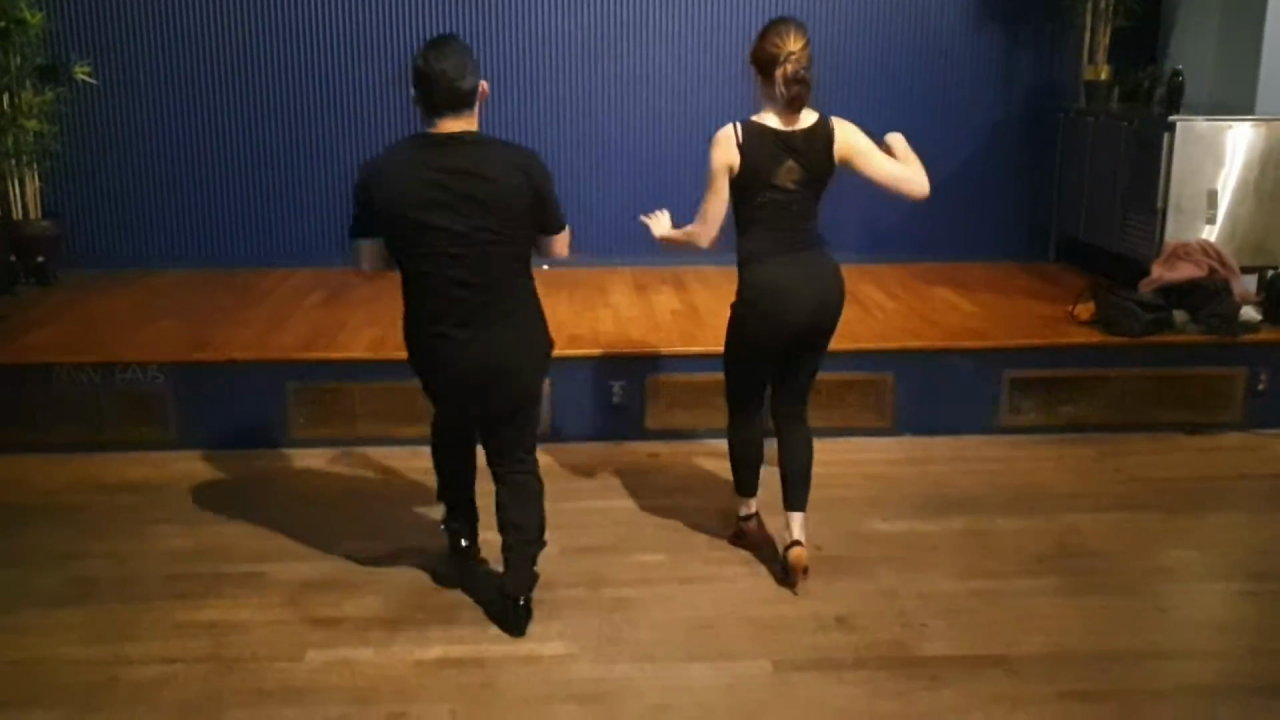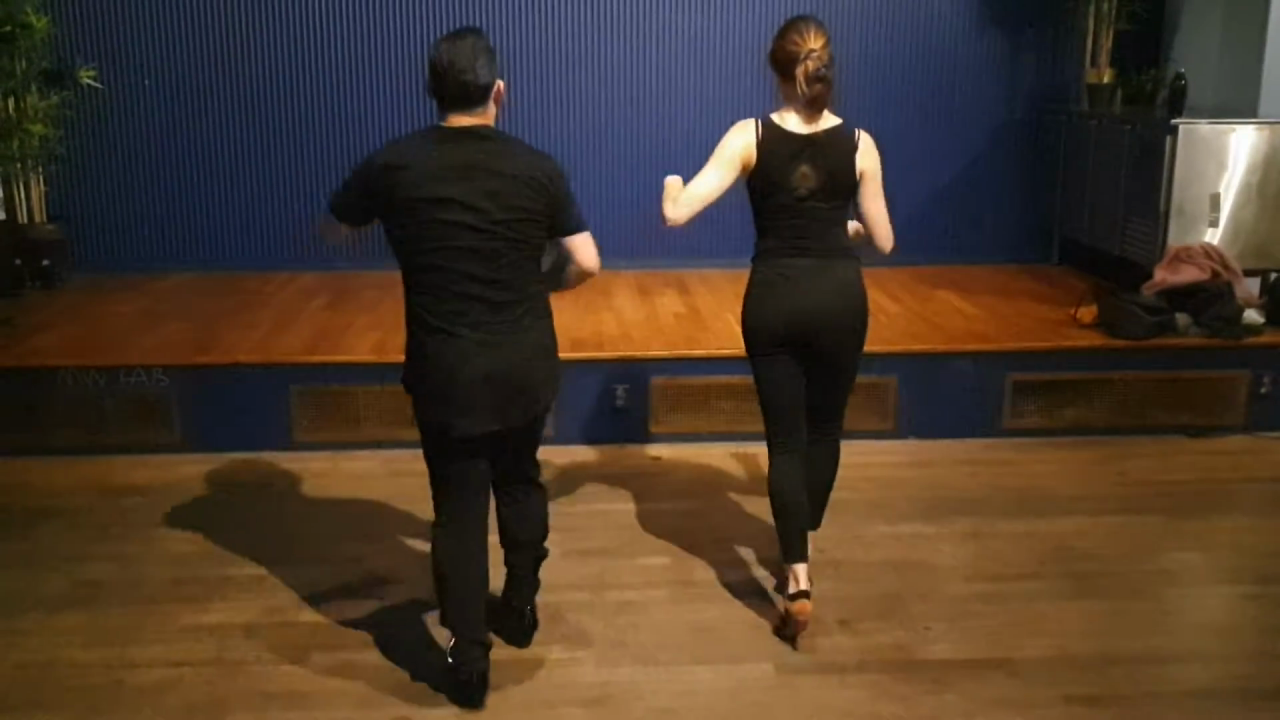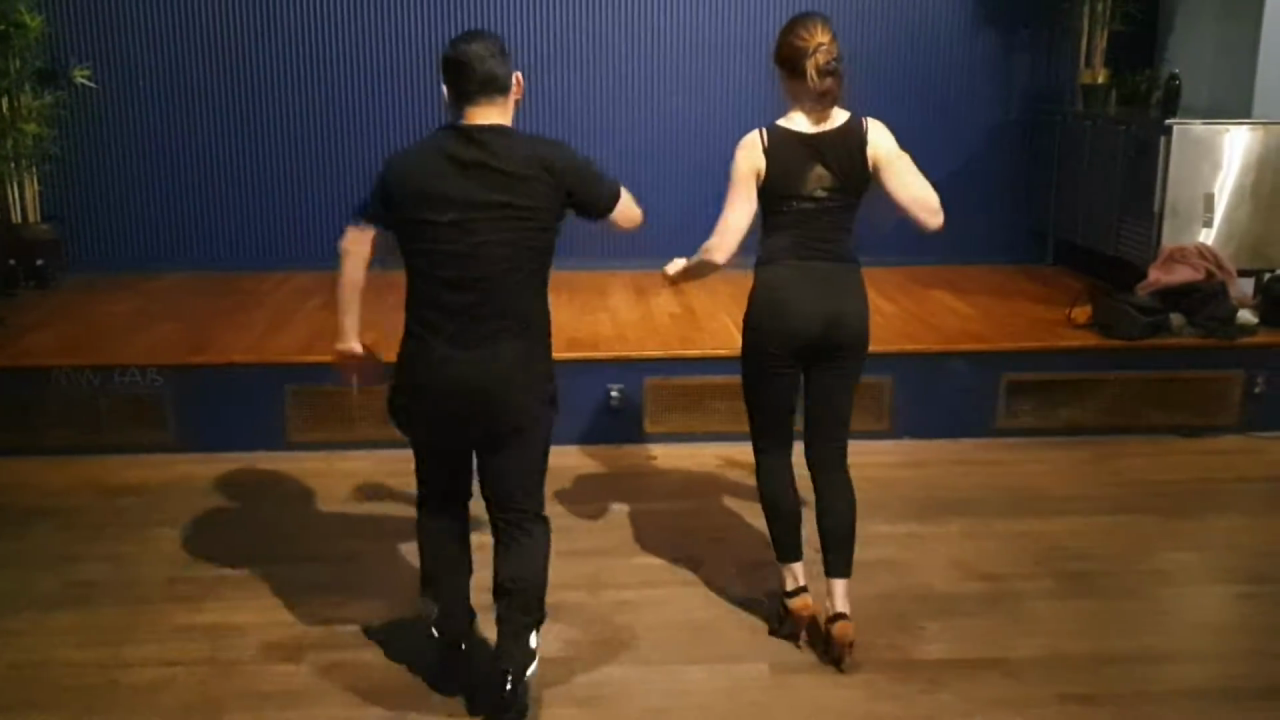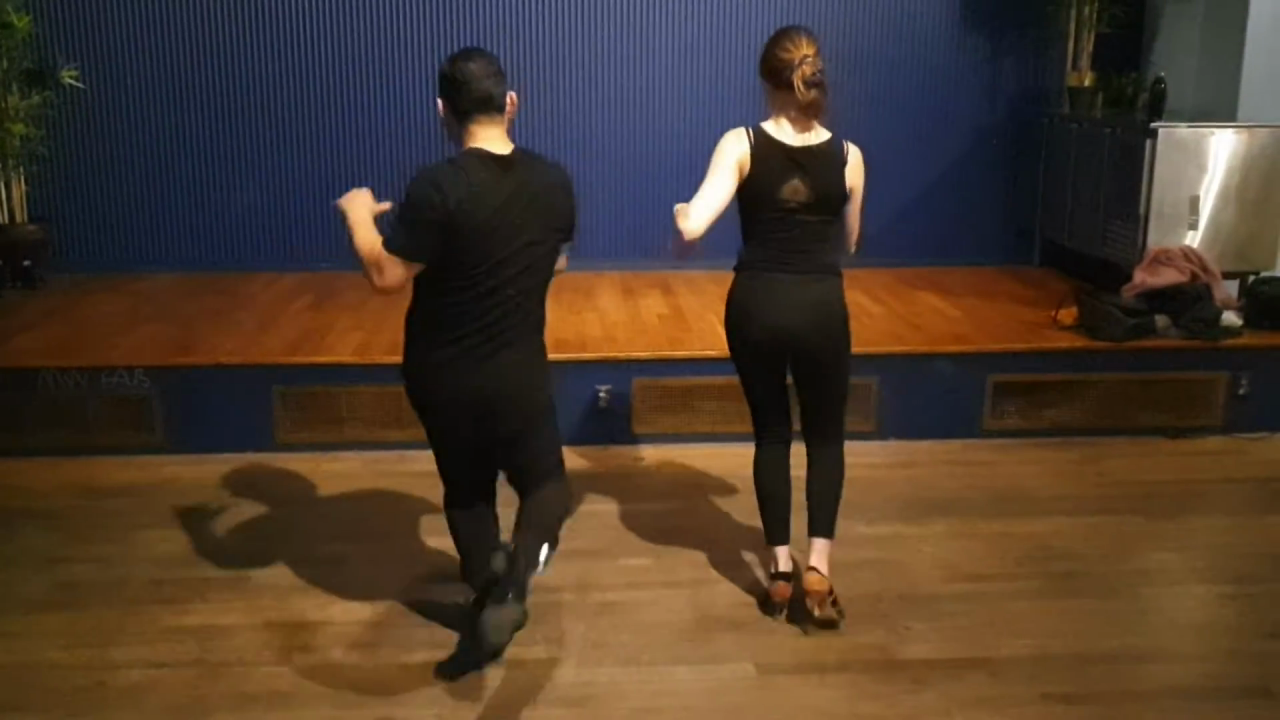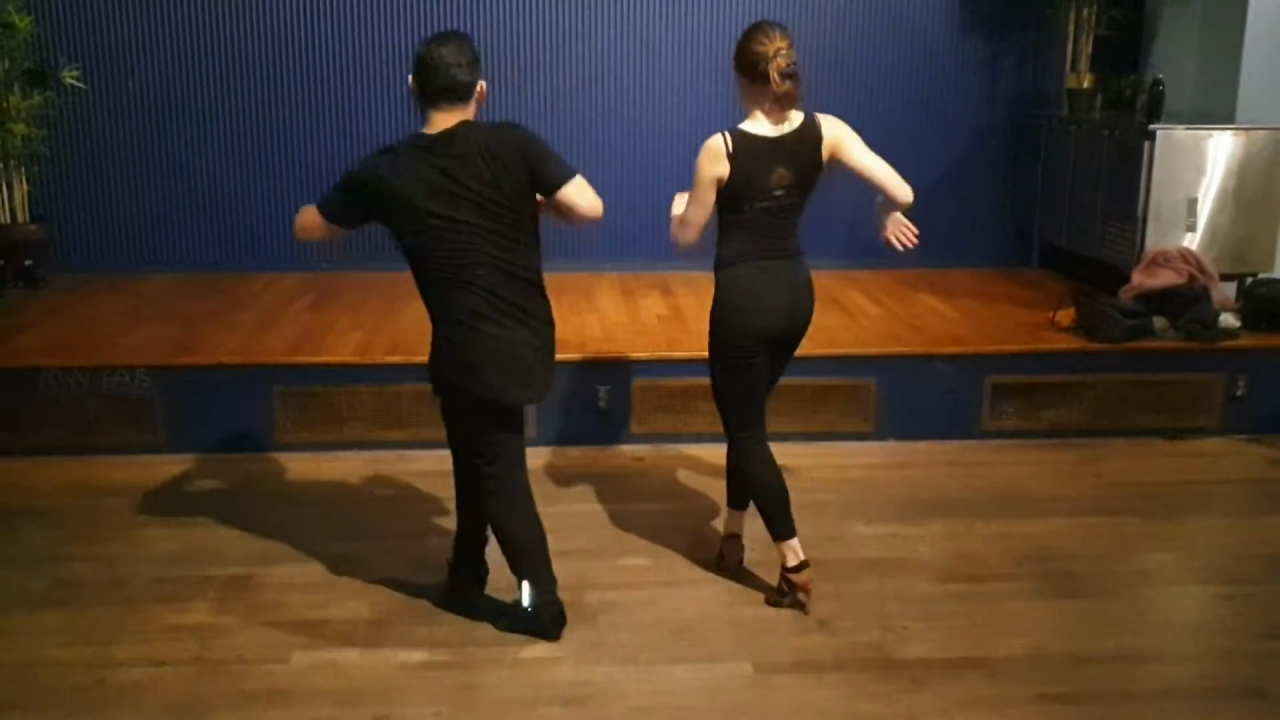
dt=0.4s
person 1, frame 1
left shoulder: (383, 173)
right shoulder: (519, 165)
right elbow: (558, 250)
left hip: (438, 351)
right hip: (514, 350)
left knee: (452, 435)
right knee: (516, 465)
left ankle: (461, 538)
right ankle: (517, 593)
person 1, frame 2
left shoulder: (393, 165)
right shoulder: (536, 168)
left elbow: (336, 224)
right elbow: (586, 264)
left hip: (445, 373)
right hip: (527, 366)
left knee: (458, 509)
right knee: (519, 481)
left ankle: (468, 658)
right ankle: (521, 608)
person 1, frame 3
left shoulder: (406, 166)
right shoulder: (550, 162)
left elbow: (355, 250)
right elbow: (630, 216)
left wrist: (350, 333)
left hip: (428, 375)
right hip: (517, 377)
left knee: (441, 507)
right knee: (519, 518)
left ankle: (452, 635)
person 1, frame 4
left shoulder: (437, 186)
right shoulder: (555, 182)
left elbow: (387, 277)
left wrist: (358, 213)
left hip: (438, 375)
right hip: (516, 373)
left knee: (467, 490)
right knee: (544, 483)
left ankle: (491, 598)
right ankle: (513, 583)
person 1, frame 5
left shoulder: (386, 172)
right shoulder: (512, 144)
left elbow: (307, 228)
right elbow: (590, 209)
left wrist: (356, 194)
left hip: (469, 352)
right hip: (530, 340)
left knee: (498, 475)
right knee: (486, 457)
left ankle: (541, 603)
right ankle: (466, 573)
person 2, frame 1
left shoulder: (731, 140)
right shoulder: (834, 134)
left elbow: (705, 235)
right elbow: (918, 187)
left wrist: (664, 230)
right wrist: (899, 146)
left hip: (768, 292)
right hip: (823, 285)
left knee: (745, 406)
right knee: (792, 409)
left ankle: (748, 519)
right ankle: (796, 539)
person 2, frame 2
left shoulder: (750, 136)
right shoulder: (859, 144)
left elbow: (678, 213)
right elbow: (883, 240)
left wrist: (671, 187)
left hip: (772, 300)
right hip: (839, 298)
left knee: (785, 441)
right knee: (824, 429)
left ankle: (797, 589)
right ankle: (802, 550)
person 2, frame 3
left shoulder: (758, 145)
right shoulder: (870, 136)
left elbow: (720, 251)
right elbow: (931, 217)
left wrist: (680, 271)
right wrist: (886, 180)
left hip: (780, 304)
right hip: (844, 304)
left knee: (773, 450)
right knee: (830, 455)
left ankle: (795, 590)
right ankle: (840, 609)
person 2, frame 4
left shoulder: (742, 145)
right shoulder: (847, 157)
left elbow: (691, 228)
right elbow: (847, 245)
left wrist: (684, 213)
left hip: (755, 308)
right hip: (820, 309)
left knee: (771, 434)
right knee: (825, 436)
left ankle: (779, 572)
right ankle: (818, 568)
person 2, frame 5
left shoulder: (719, 148)
right shoulder: (823, 132)
left elbow: (684, 237)
right elbow: (902, 191)
left wrist: (678, 205)
right wrist: (887, 215)
left hip: (744, 298)
right hip: (796, 293)
left knee: (745, 432)
right knee: (749, 413)
left ankle: (794, 565)
right ankle: (732, 531)
